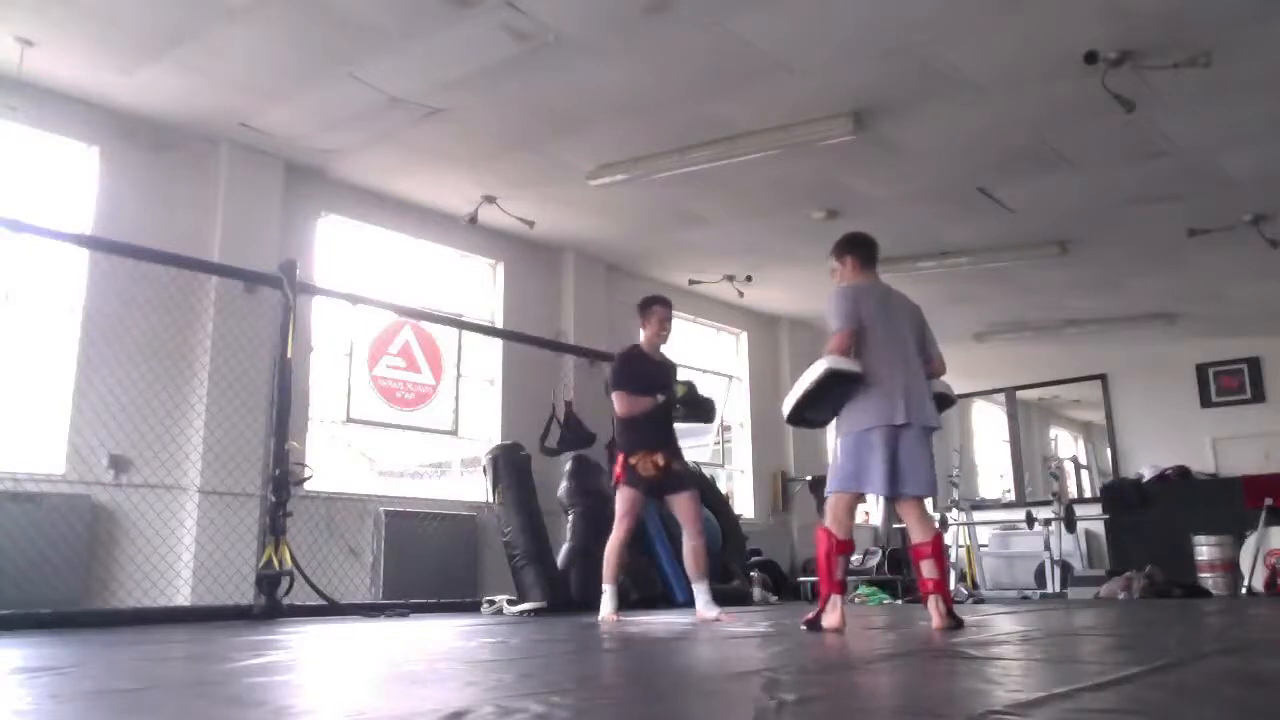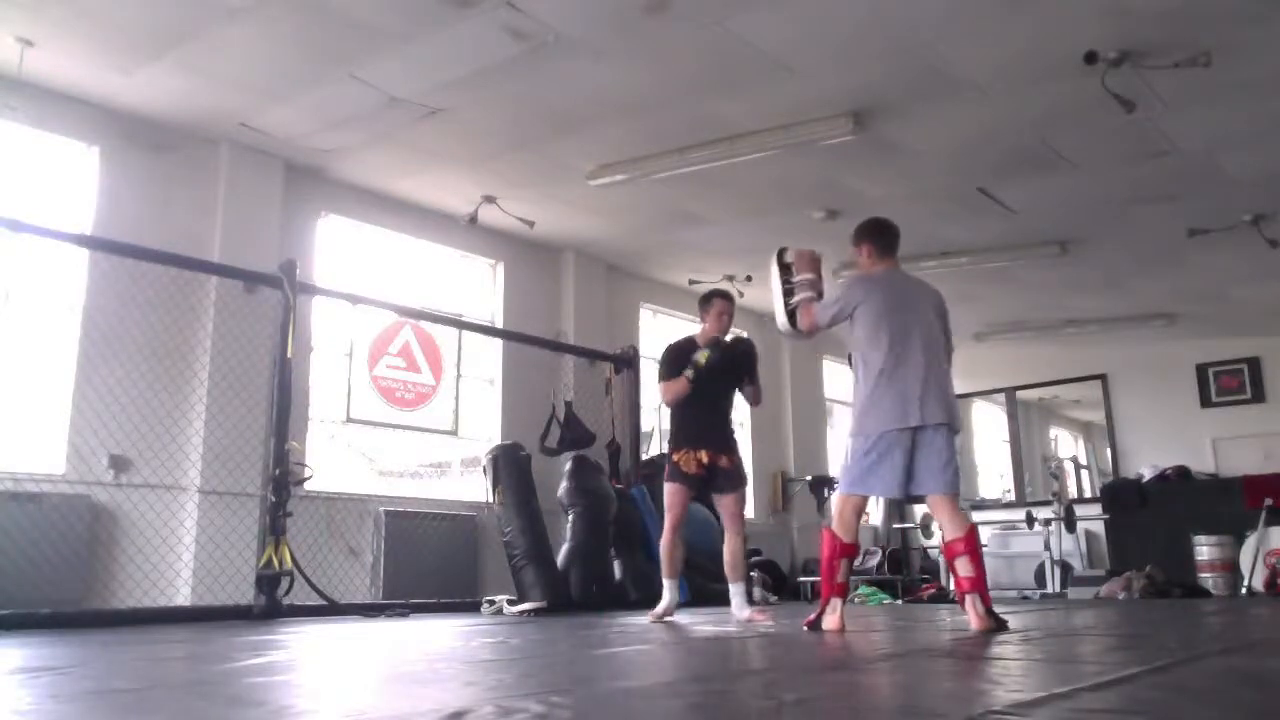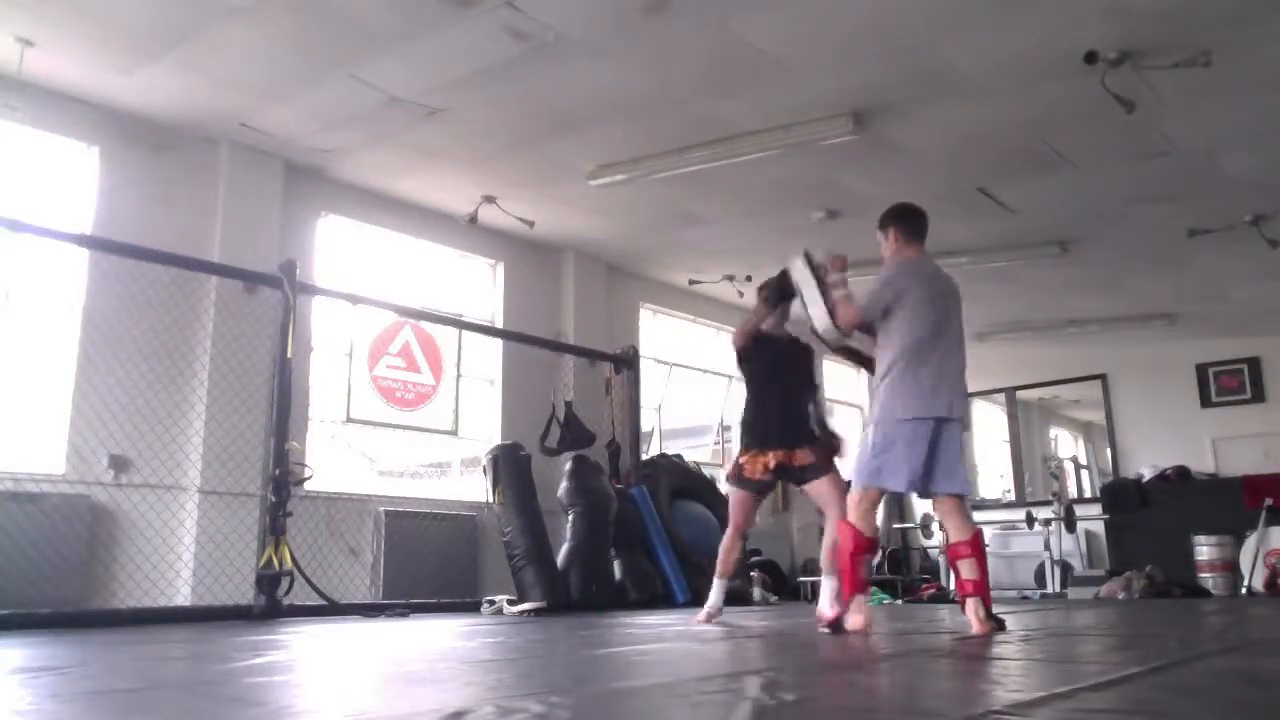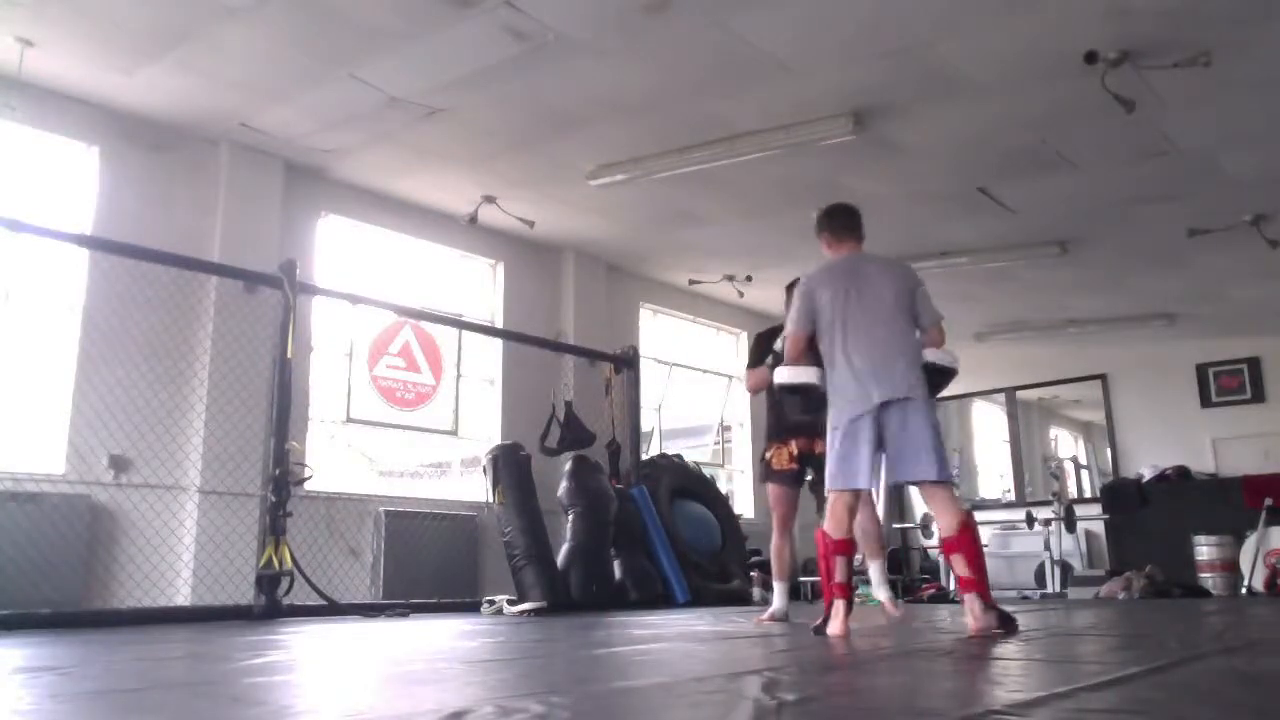
dt=1s
person 1, frame 1
left shoulder: (847, 294)
right shoulder: (909, 306)
left elbow: (842, 342)
right elbow: (937, 367)
left hip: (865, 414)
right hip: (913, 414)
left knee: (839, 506)
right knee: (913, 508)
left ankle: (832, 605)
right ankle: (939, 605)
person 1, frame 2
left shoulder: (858, 287)
right shoulder: (931, 294)
left elbow: (806, 323)
left wrist: (806, 276)
left hip: (880, 416)
right hip: (933, 413)
left knee: (847, 507)
right knee: (946, 505)
left ankle: (831, 608)
right ankle: (977, 605)
person 1, frame 3
left shoulder: (898, 273)
right shoulder: (946, 283)
left elbow: (847, 322)
left wrist: (835, 280)
right wrist: (879, 329)
left hip: (902, 407)
right hip: (946, 407)
left knee: (862, 499)
right knee: (952, 506)
left ankle: (854, 604)
right ankle: (978, 607)
person 1, frame 4
left shoulder: (813, 282)
right shoulder: (900, 272)
left elbow: (793, 352)
right elbow: (936, 337)
left wrist: (823, 354)
left hip: (850, 401)
right hip: (906, 393)
left knee: (841, 503)
right knee: (938, 494)
left ankle: (838, 611)
right ankle: (977, 603)
person 2, frame 1
left shoulder: (667, 366)
right shoulder: (627, 361)
right elbow: (622, 408)
right wrist: (665, 397)
left hip: (669, 452)
right hip: (637, 454)
left knee: (695, 523)
right knee: (624, 526)
left ankle: (703, 603)
right ankle: (607, 603)
person 2, frame 2
left shoulder: (732, 354)
right shoulder: (678, 352)
left elbow: (754, 401)
right elbow: (668, 396)
left wrist: (751, 374)
right wrist: (697, 365)
left hip: (723, 449)
right hip: (686, 449)
left knee: (735, 526)
right knee: (673, 523)
left ankle: (739, 604)
right ankle: (669, 596)
person 2, frame 3
left shoulder: (801, 350)
right shoulder: (754, 342)
right elbow: (741, 335)
left wrist: (823, 429)
right wrist: (770, 301)
left hip: (802, 445)
right hip: (759, 448)
left knee: (839, 510)
right knee: (737, 526)
left ankle: (828, 601)
right ankle: (715, 601)
person 2, frame 4
right shoulder: (768, 339)
right elbow: (752, 384)
right wrist: (778, 354)
left hip: (825, 435)
right hip: (783, 441)
left knee: (861, 498)
right knee: (781, 523)
left ankle: (880, 585)
right ankle: (779, 602)
